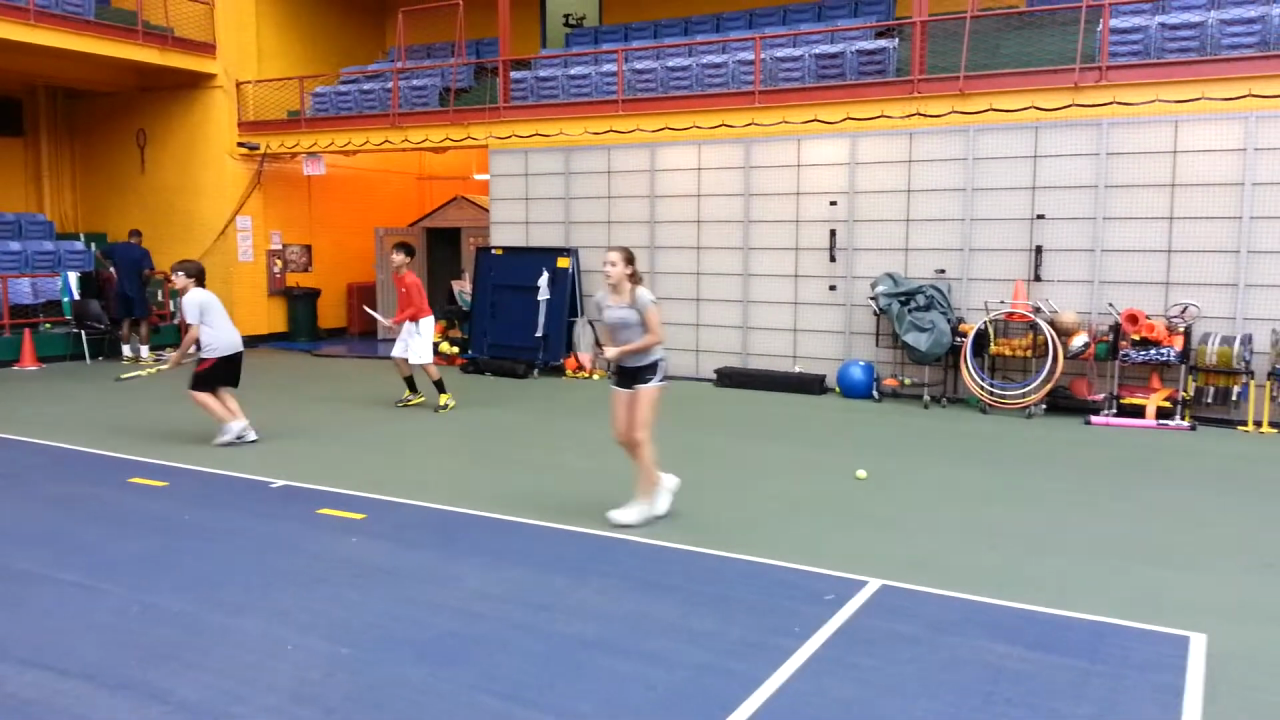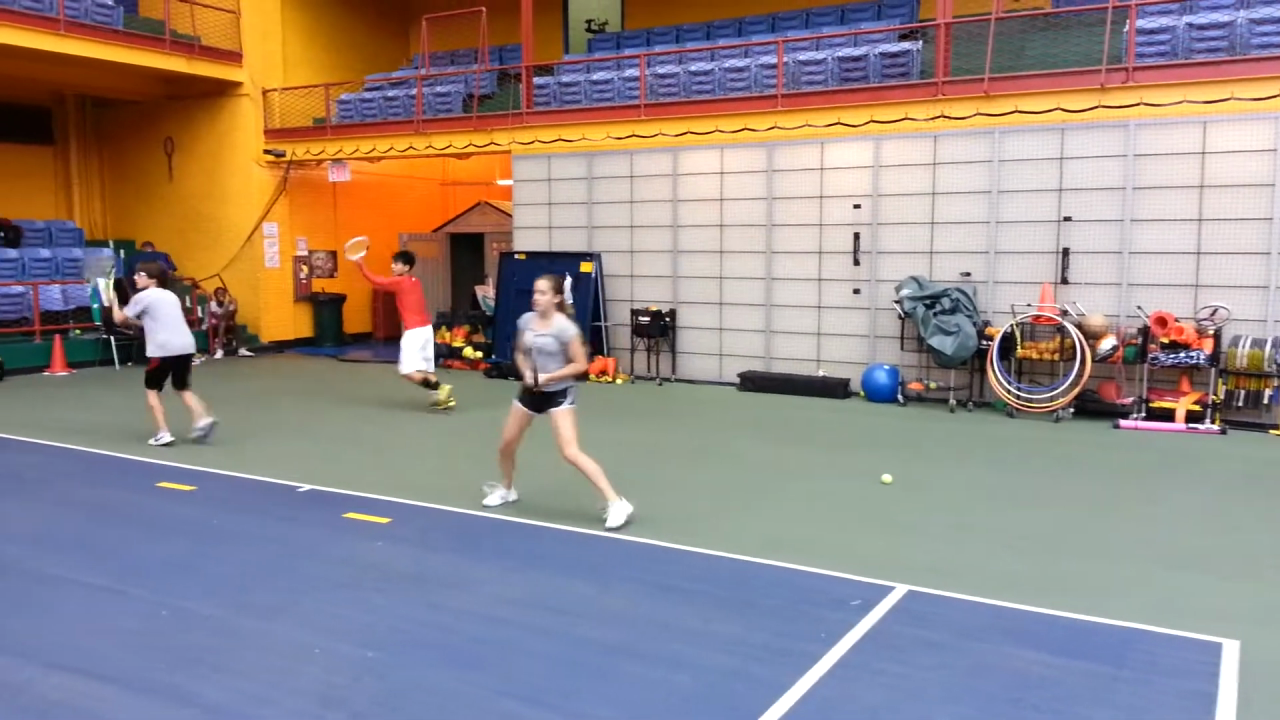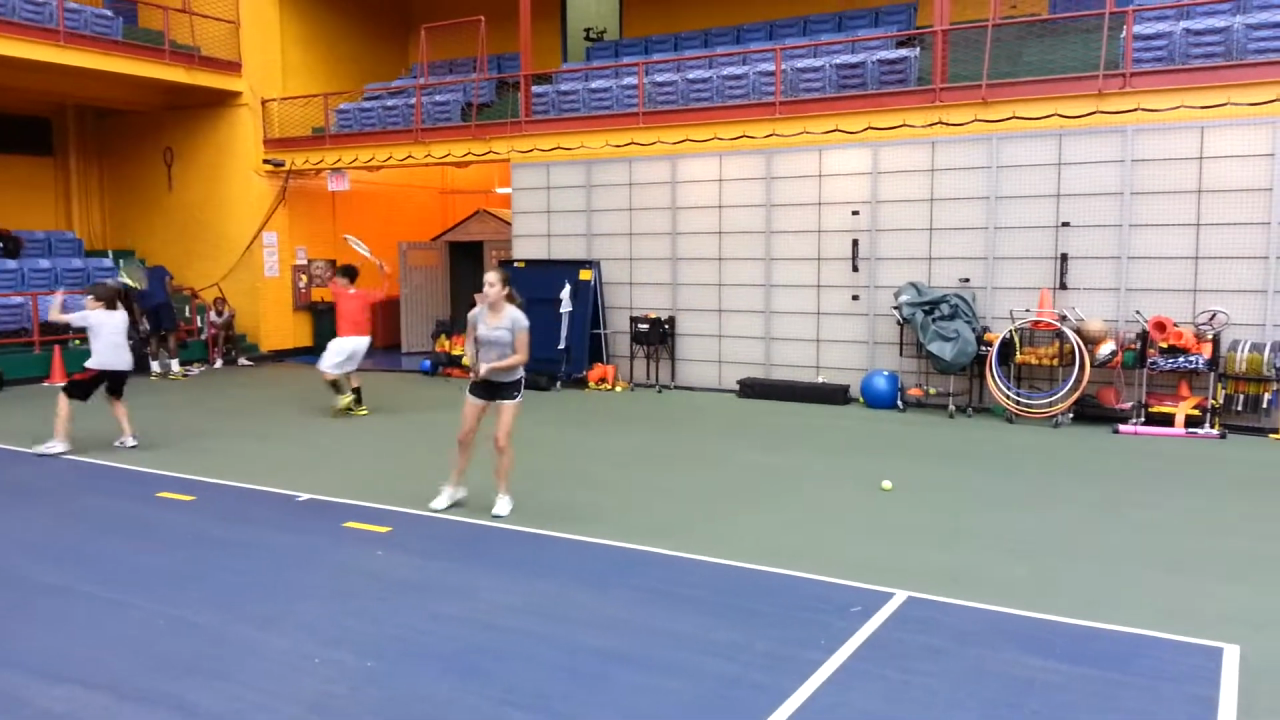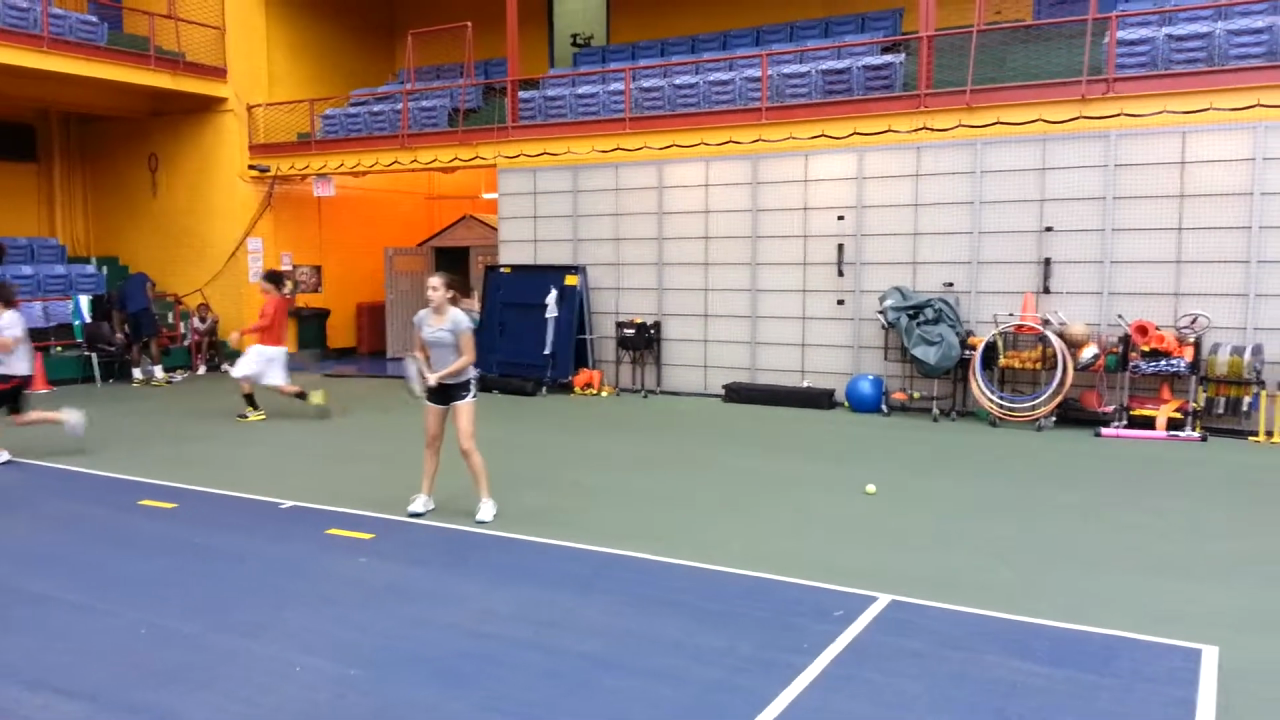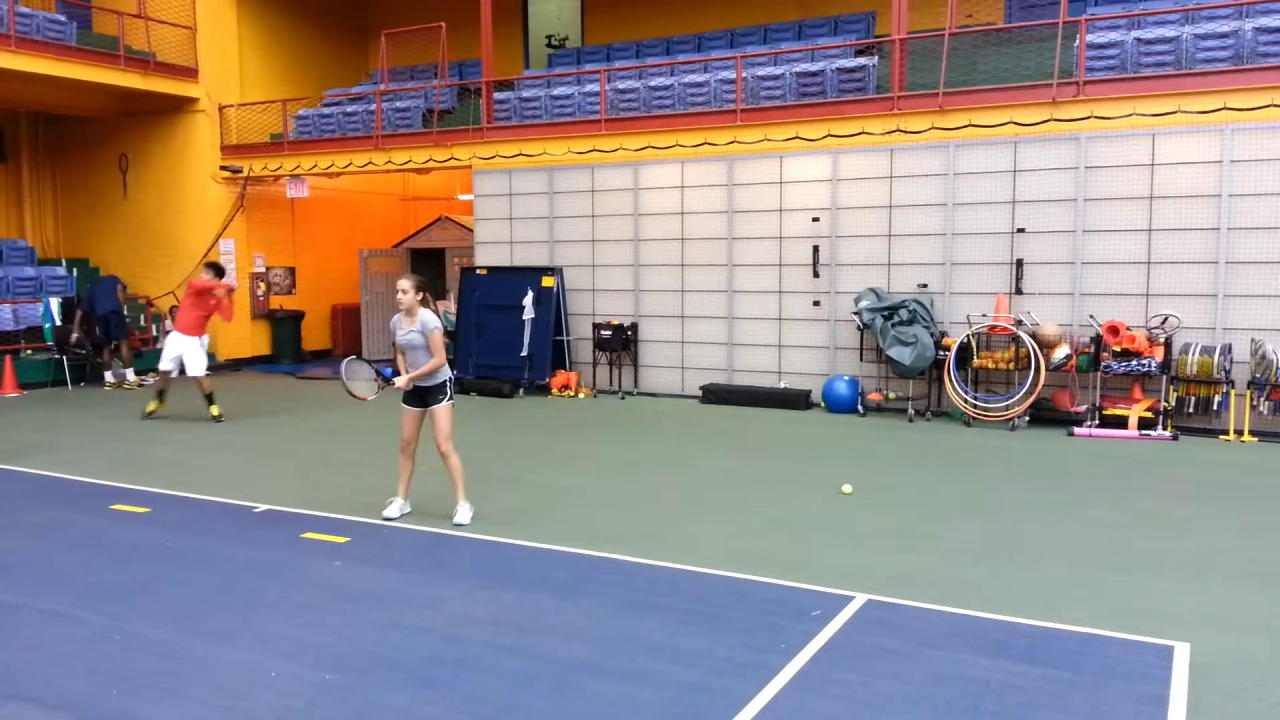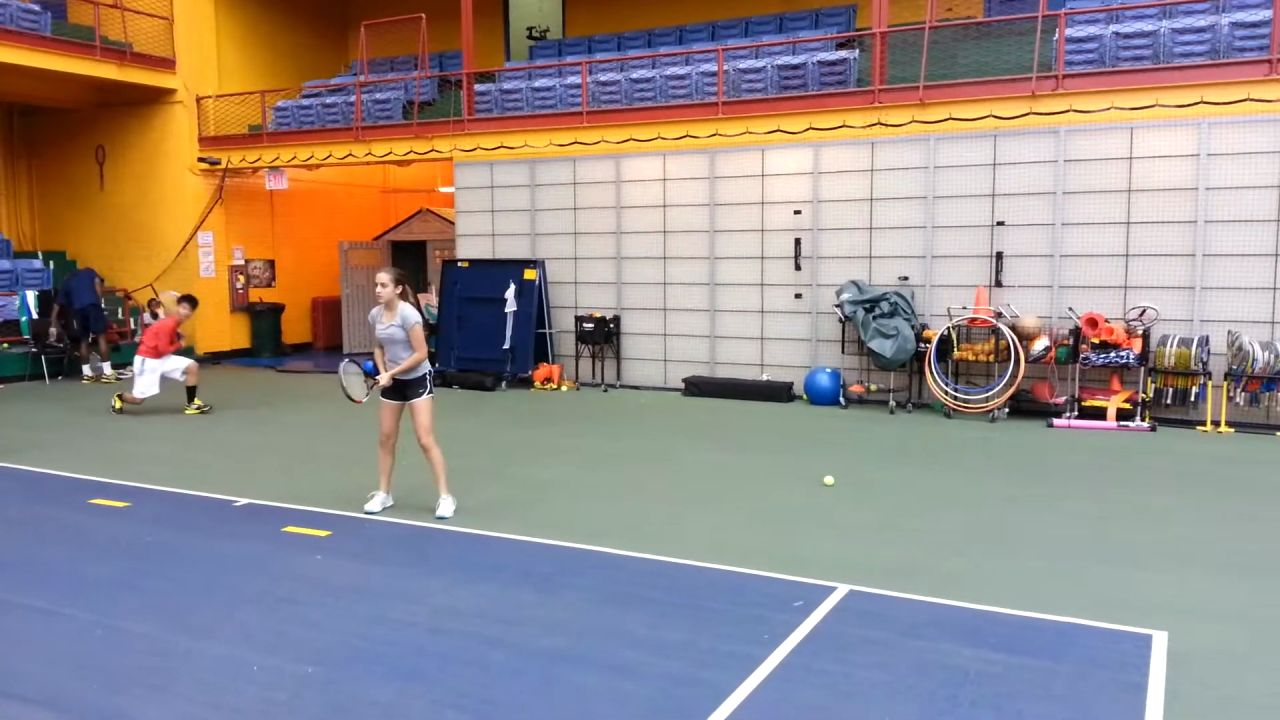
dt=0.4s
person 1, frame 1
left shoulder: (641, 296)
right shoulder: (602, 298)
left elbow: (656, 337)
left wrist: (621, 350)
right wrist: (608, 350)
left hip: (648, 367)
right hip: (623, 368)
left knee: (639, 436)
right knee: (623, 436)
left ankle: (645, 499)
right ankle: (660, 481)
person 1, frame 2
left shoulder: (565, 327)
right shoulder: (525, 321)
left elbow: (580, 365)
left wrist: (548, 377)
right wrist: (526, 372)
left hip: (558, 393)
right hip: (532, 392)
left knee: (571, 453)
right knee: (506, 445)
left ankle: (616, 503)
right ankle: (506, 490)
person 1, frame 3
left shoulder: (517, 318)
right shoulder: (476, 314)
left elbow: (522, 357)
left wrist: (491, 366)
right wrist: (472, 363)
left hip: (509, 383)
right hip: (482, 381)
left knee: (501, 442)
right knee: (464, 436)
left ankle: (504, 496)
right ankle: (453, 488)
person 1, frame 4
left shoulder: (459, 319)
right shoulder: (421, 317)
left elbow: (468, 357)
right elbow: (418, 350)
left wrist: (440, 375)
right wrist: (425, 372)
left hip: (461, 384)
right hip: (436, 385)
left knee: (466, 445)
right knee: (431, 442)
left ankle: (486, 501)
right ankle: (425, 497)
person 1, frame 5
left shoulder: (428, 319)
right shoulder: (397, 321)
left elbow: (439, 359)
left wrist: (408, 377)
right wrist: (403, 376)
left hip: (438, 385)
right hip: (414, 388)
left knee: (444, 447)
right knee: (406, 445)
left ankle: (463, 504)
right ankle: (401, 500)
person 1, frame 6
left shoulder: (408, 314)
right shoulder: (375, 314)
left elbow: (421, 353)
left wrist: (391, 373)
right wrist: (382, 372)
left hip: (417, 379)
right hip: (392, 382)
left knee: (426, 440)
right knee: (386, 439)
left ankle: (445, 497)
right ankle: (383, 494)
